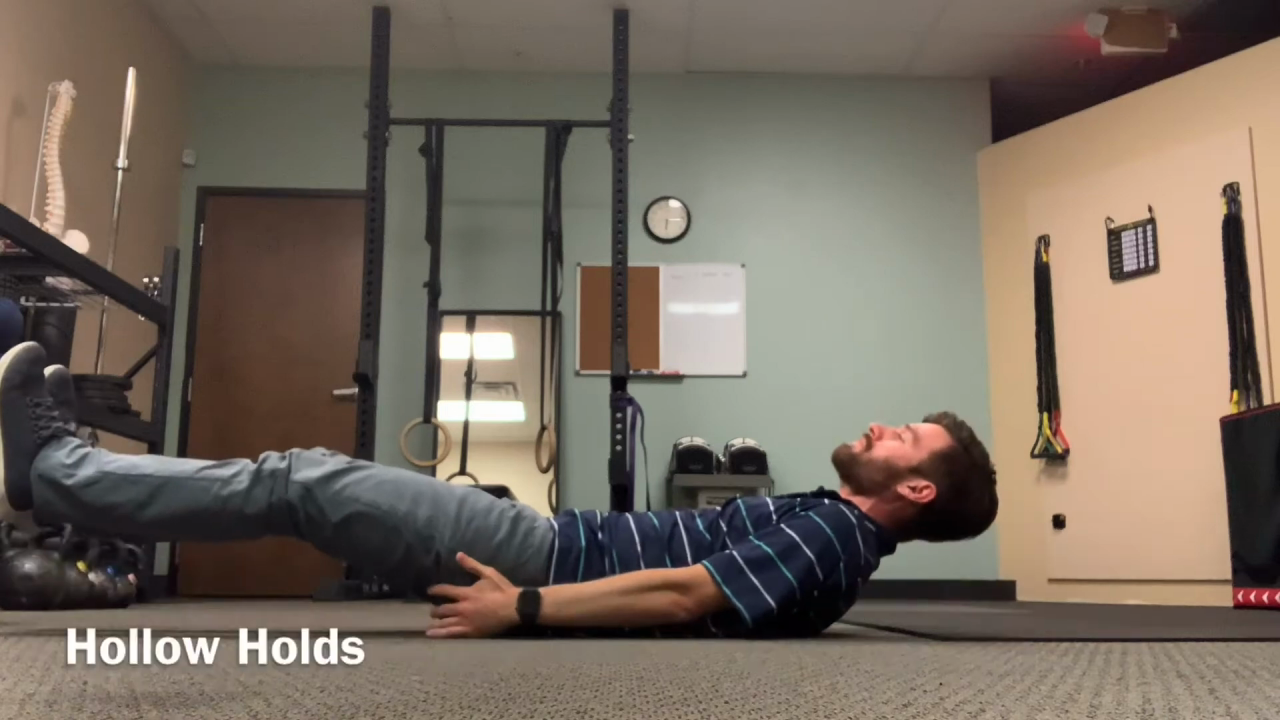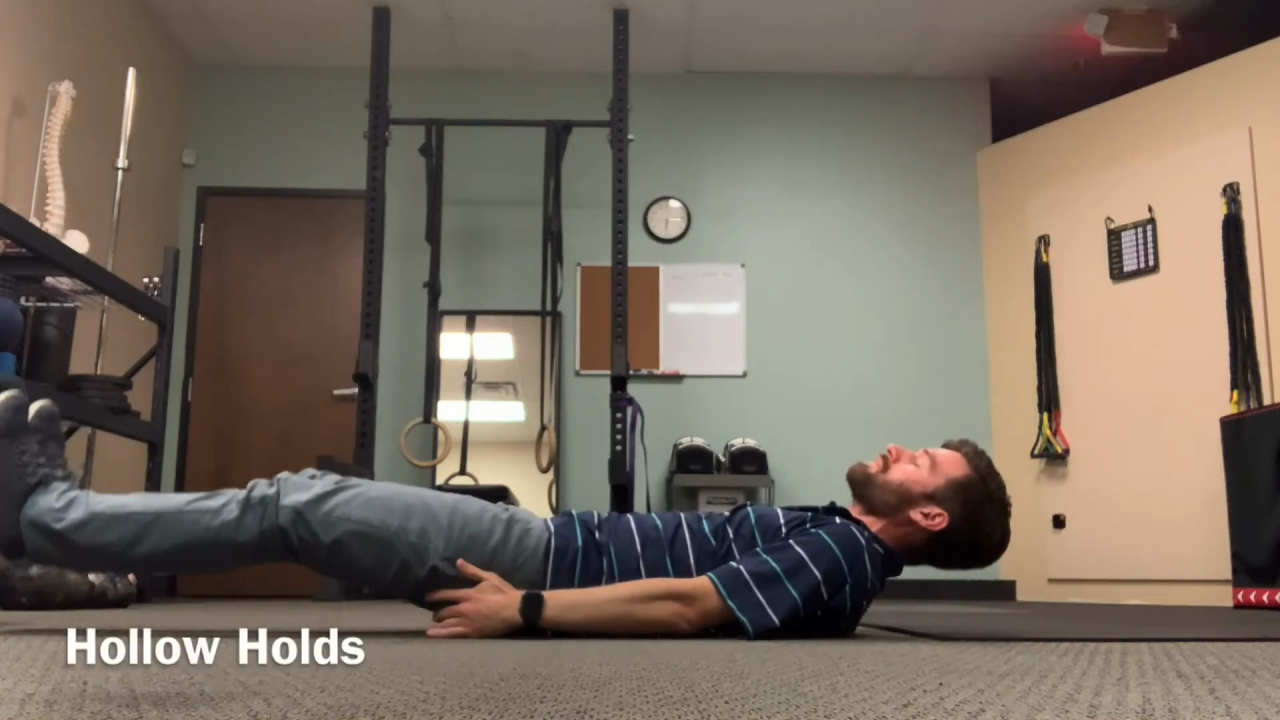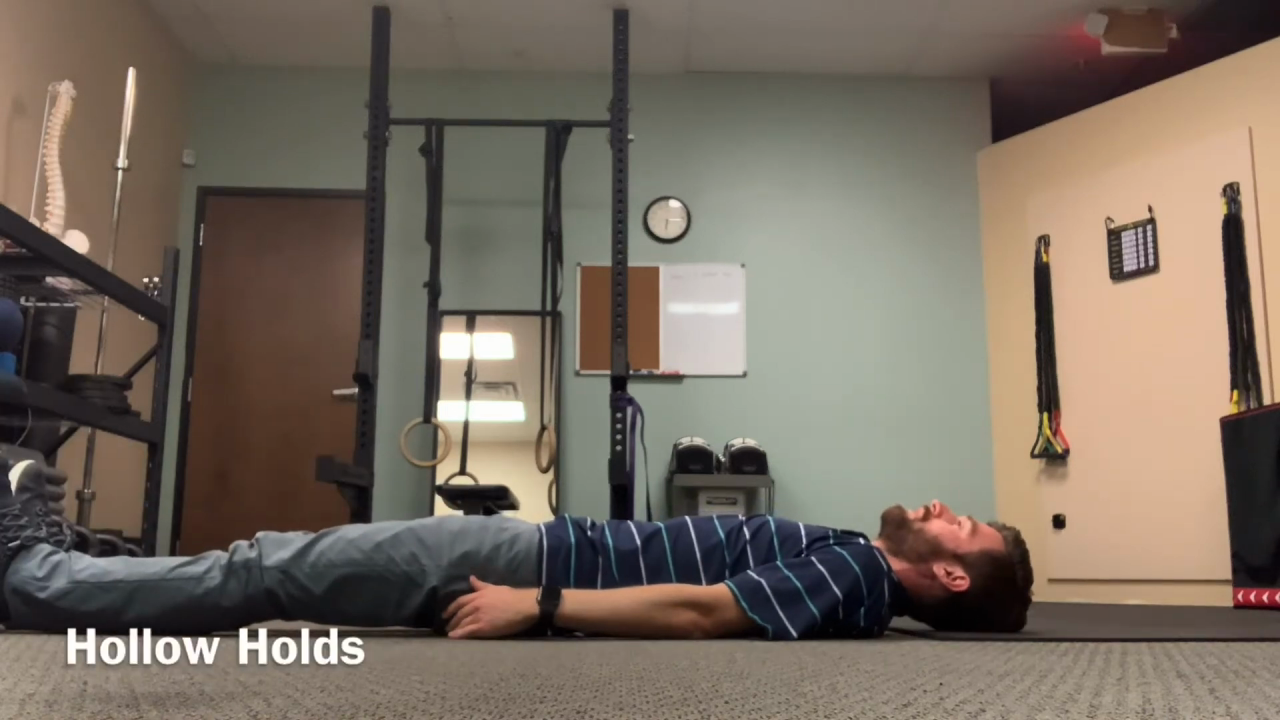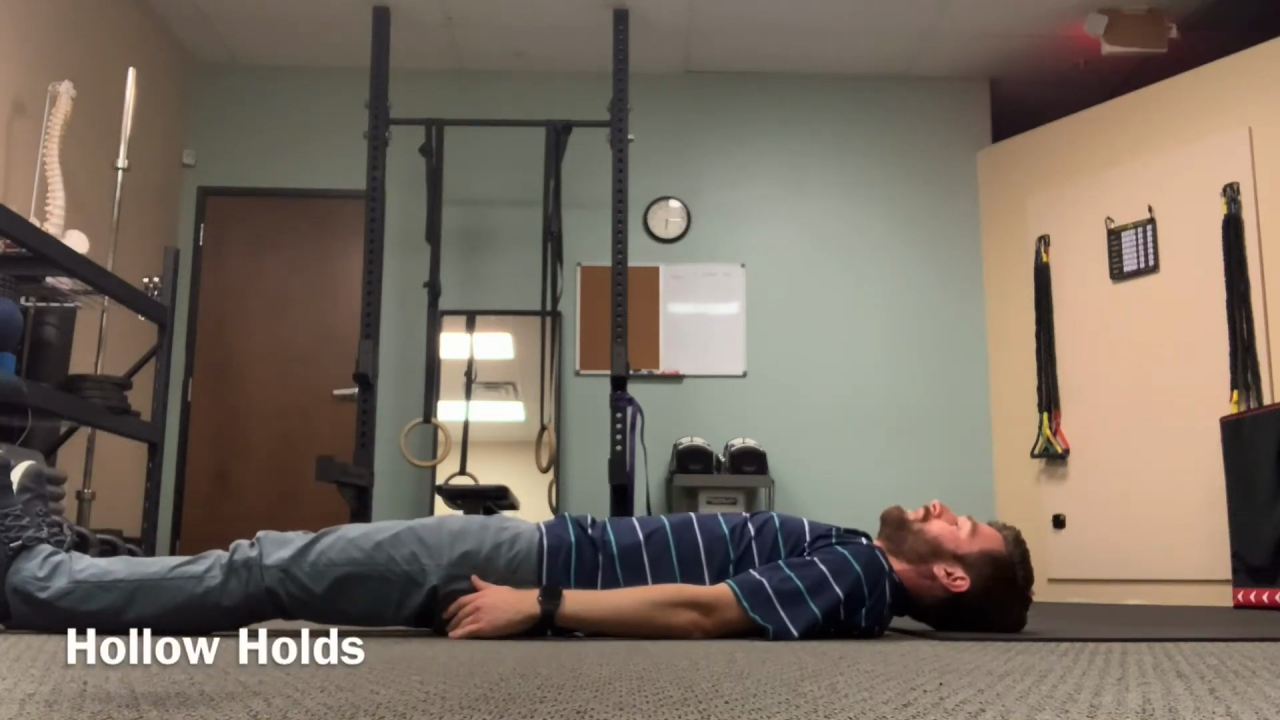
dt=1s
person 1, frame 1
left shoulder: (830, 537)
right shoulder: (828, 525)
left elbow: (680, 596)
left wrist: (521, 608)
left hip: (549, 559)
right hip: (560, 548)
left knee: (293, 486)
right knee: (312, 474)
person 1, frame 2
left shoulder: (836, 555)
right shoulder: (839, 543)
left elbow: (683, 607)
left wrist: (522, 610)
left hip: (545, 559)
right hip: (560, 548)
left knee: (287, 510)
right knee: (306, 501)
person 1, frame 3
left shoulder: (851, 576)
right shoulder: (856, 570)
left elbow: (699, 610)
left wrist: (537, 608)
left hip: (530, 563)
right hip: (540, 553)
left knee: (269, 571)
right knee: (284, 564)
person 1, frame 4
left shoulder: (854, 574)
right shoulder: (856, 567)
left elbow: (699, 612)
left wrist: (537, 607)
left hip: (533, 560)
right hip: (542, 548)
left knee: (269, 572)
right knee: (283, 564)
